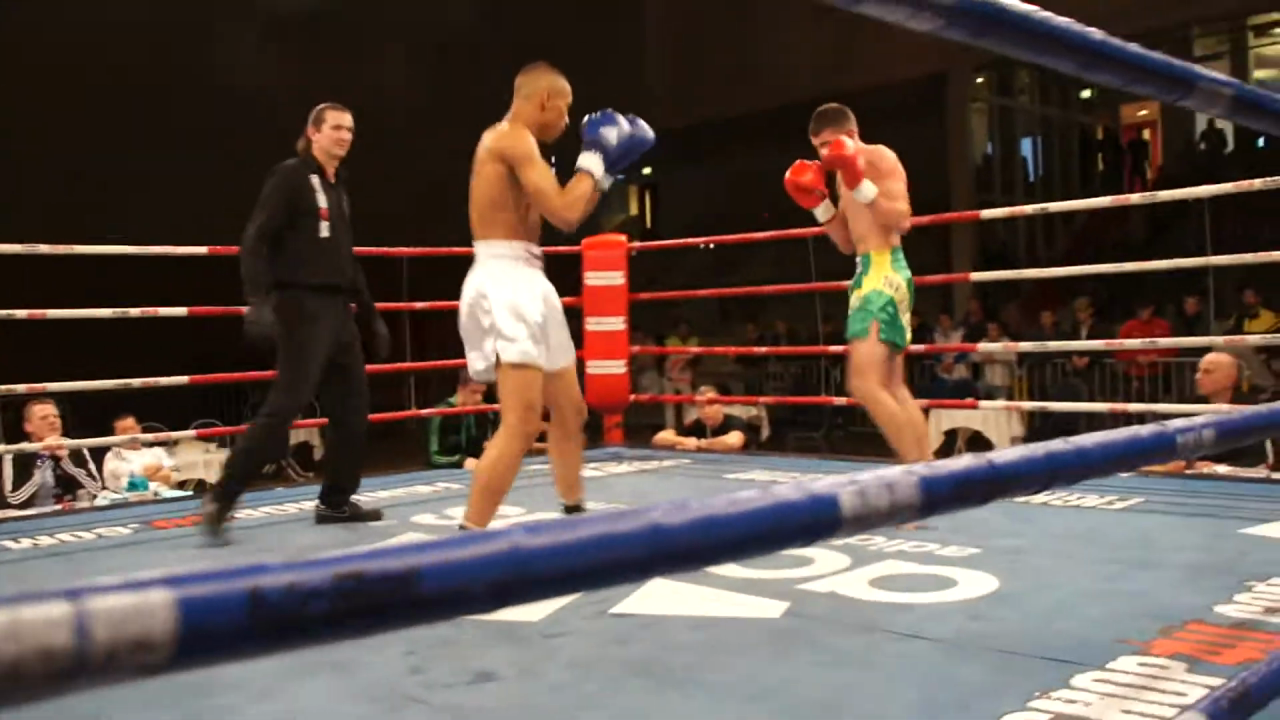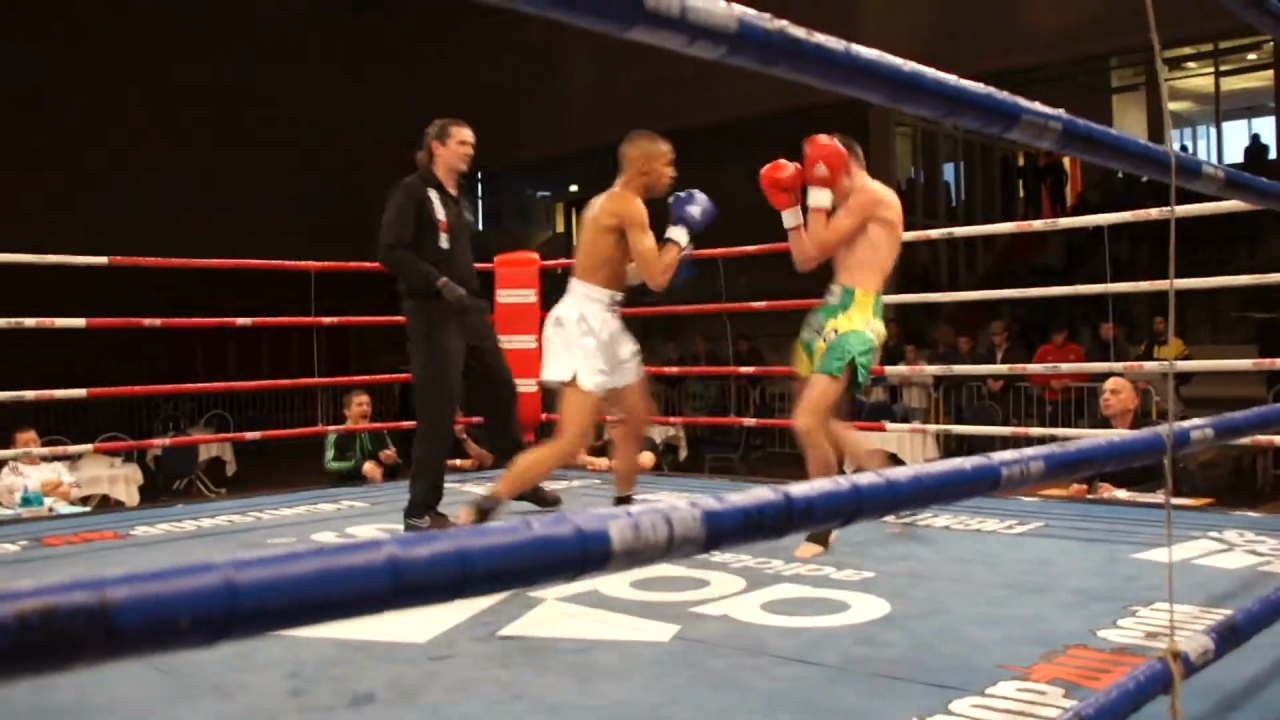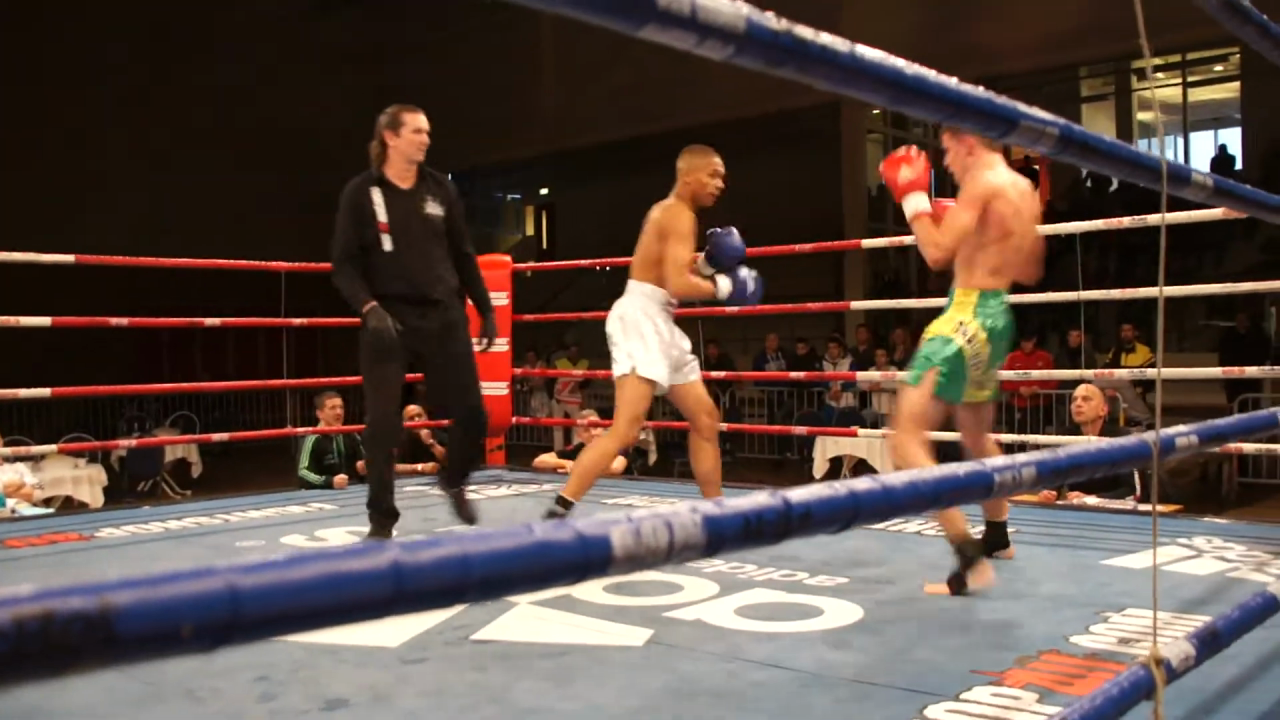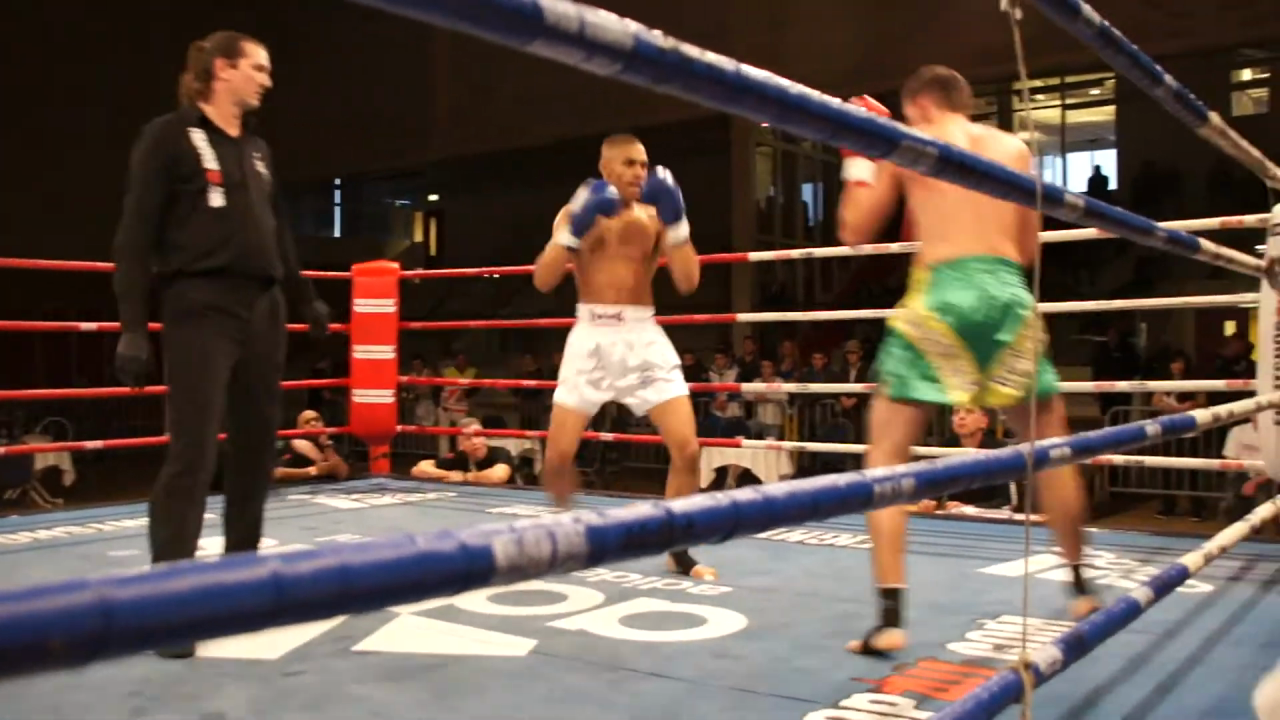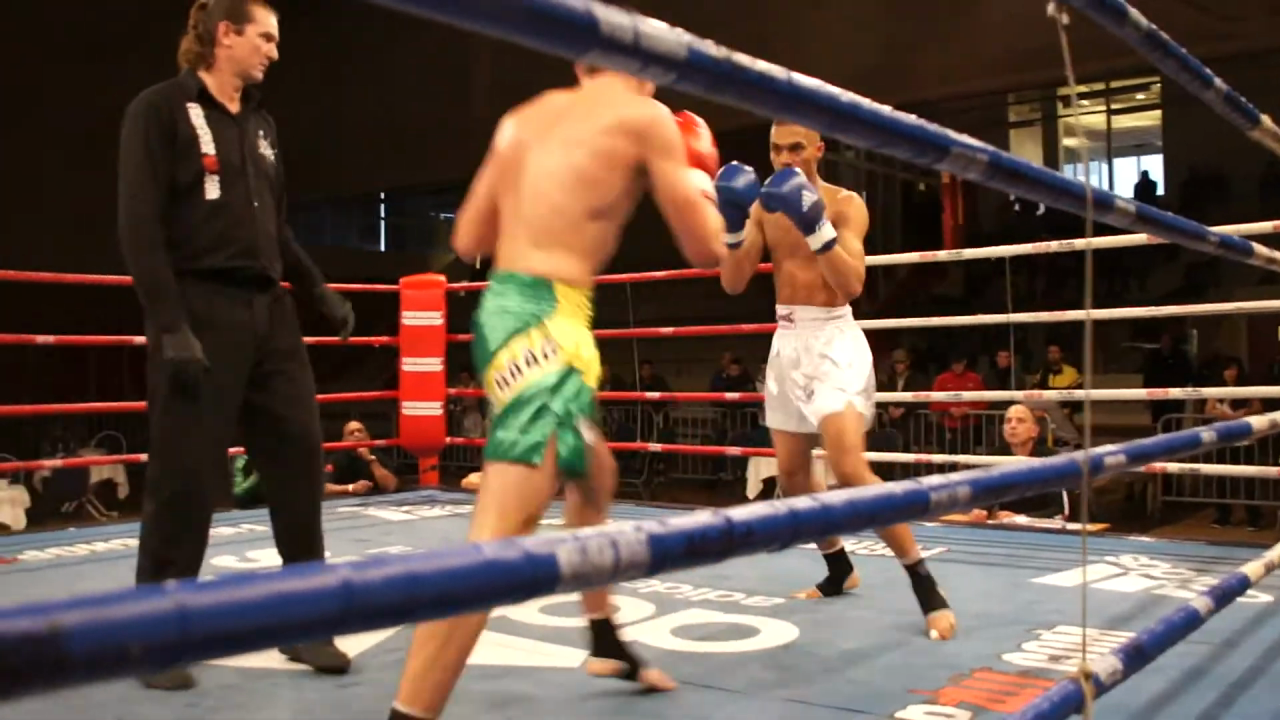
dt=1s
person 1, frame 1
left shoulder: (339, 189)
right shoulder: (290, 178)
right elbow: (256, 243)
left wrist: (371, 315)
right wrist: (259, 303)
left hip: (334, 310)
right hip: (298, 304)
left knee: (352, 404)
right knee: (287, 401)
left ankle: (336, 499)
right ankle: (222, 498)
person 1, frame 2
left shoulder: (462, 197)
right shoulder: (412, 191)
right elbow: (391, 251)
right wrist: (438, 282)
left hip: (469, 311)
right hip: (431, 310)
left knee: (501, 395)
right knee: (440, 406)
left ankle: (523, 483)
right ankle: (421, 510)
person 1, frame 3
left shoulder: (441, 189)
right shoulder: (361, 193)
left elbow: (463, 256)
right elbow: (344, 264)
left wrist: (485, 309)
right wrist: (369, 308)
left hip: (442, 315)
right hip: (387, 319)
left knee: (471, 413)
right knee: (381, 420)
left ankle: (454, 482)
right ankle: (382, 520)
person 1, frame 4
left shoulder: (257, 149)
right shoulder: (169, 137)
right elbow: (134, 235)
left wrist: (306, 298)
right wrist: (131, 326)
left hip: (262, 307)
right hip: (201, 307)
left knee: (256, 447)
right knee: (193, 450)
left ankle: (242, 556)
person 1, frame 5
left shoulder: (261, 124)
right shoulder: (160, 110)
right elbow: (138, 226)
left wrist: (318, 290)
right wrist: (169, 325)
left hip: (269, 309)
right hip: (200, 309)
left knee: (298, 454)
right knee: (187, 474)
person 2, frame 1
left shoulder: (881, 158)
right shoulder: (847, 170)
left elbow: (901, 222)
left wrist: (860, 184)
right wrist: (816, 204)
left hip: (883, 276)
right hip: (872, 270)
left knee: (864, 386)
right knee: (892, 390)
person 2, frame 2
left shoulder: (871, 193)
right shoulder: (847, 200)
left elbow: (816, 248)
right elbow: (804, 261)
left wrist: (821, 186)
right wrist: (789, 201)
left hip: (855, 315)
right hip: (834, 310)
left knee: (808, 423)
right knee: (821, 425)
left ankle: (820, 525)
person 2, frame 3
left shoulder: (980, 183)
right shoulder: (1026, 191)
left elbow: (936, 254)
right elbow: (1030, 272)
left wrist: (912, 196)
left hip: (970, 317)
right hip: (999, 316)
left knee: (907, 436)
right knee: (974, 435)
left ankle: (967, 559)
right ankle: (998, 536)
person 2, frame 4
right shoulder: (1015, 149)
left elbow: (854, 232)
left wrist: (858, 162)
left hip: (939, 299)
right hip: (1011, 300)
left knee: (885, 461)
left ankle: (891, 618)
right ankle: (1078, 586)
person 2, frame 5
left shoulder: (522, 119)
right shoulder: (646, 120)
left elbow: (467, 242)
right elbow: (705, 249)
right wrist: (695, 173)
left hip: (502, 312)
right hip: (541, 335)
left knee: (597, 480)
right knee: (496, 543)
left ankle: (609, 648)
person 3, frame 1
left shoulder: (518, 143)
right shoulder: (511, 138)
left elbow: (568, 217)
right elbow: (564, 211)
left wrist: (609, 163)
right wrist: (596, 155)
left hip: (529, 284)
right hip: (503, 282)
left knee: (569, 412)
right knee: (521, 424)
left ankle: (573, 518)
person 3, frame 2
left shoulder: (610, 202)
right shoulder: (630, 206)
right elbow: (657, 279)
right wrist: (682, 229)
left hip: (598, 319)
right hip: (586, 320)
left knee: (637, 420)
right knee: (572, 442)
left ankle: (625, 508)
right ankle: (482, 511)
person 3, frame 3
left shoulder: (672, 215)
right shoulder: (678, 215)
right elbow: (678, 286)
left wrist: (712, 263)
right wrist: (728, 286)
left hip: (660, 323)
right hip: (640, 315)
left knee: (705, 420)
right knee: (627, 426)
right ankle: (558, 509)
person 3, frame 4
left shoulder: (654, 215)
right shoulder: (575, 214)
left elbow: (688, 282)
right elbow: (543, 280)
left wrist: (675, 220)
right wrist: (575, 229)
left hip: (644, 337)
right hip: (592, 340)
left knee: (684, 450)
right knee: (558, 456)
left ankle: (681, 554)
person 3, frame 5
left shoulder: (846, 204)
right shoulder: (768, 204)
left elbow: (851, 280)
right elbow: (733, 282)
left wrist: (812, 219)
right wrist: (734, 223)
left hip: (834, 339)
right hip: (788, 341)
left knee: (849, 469)
right knee: (790, 475)
left ankle: (925, 584)
right ankle: (839, 568)
